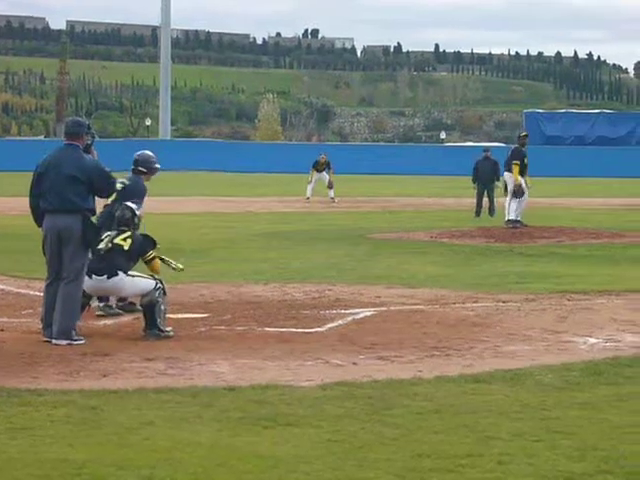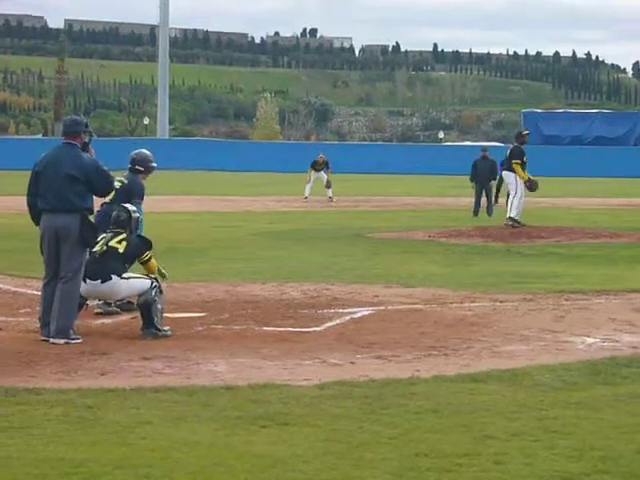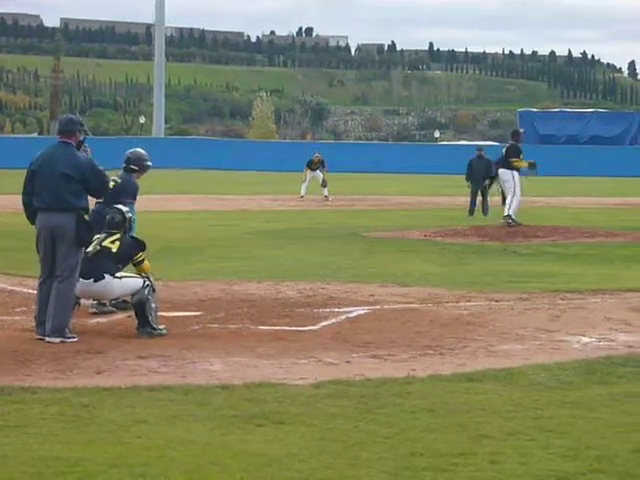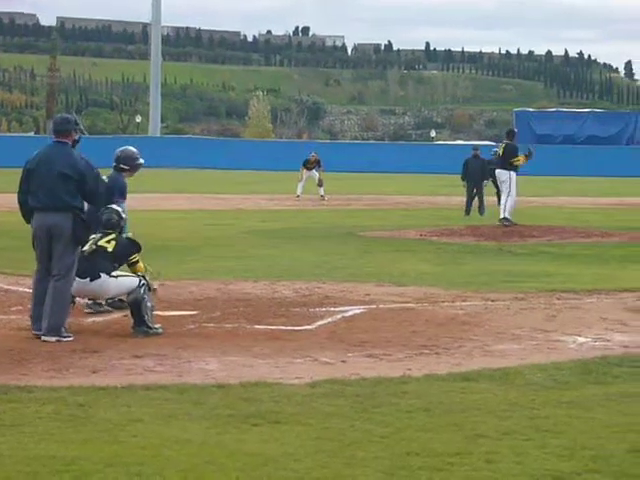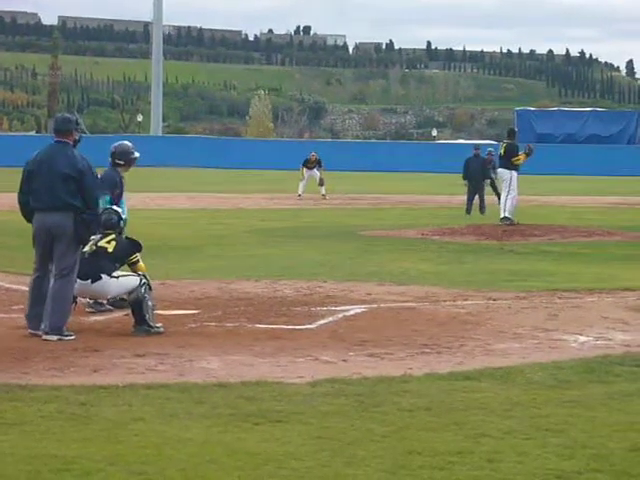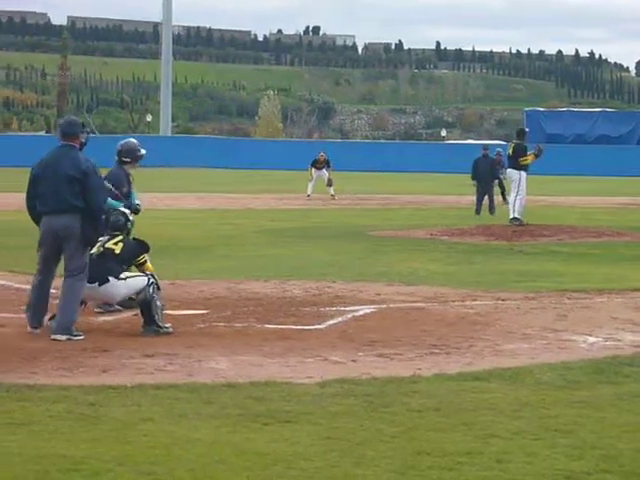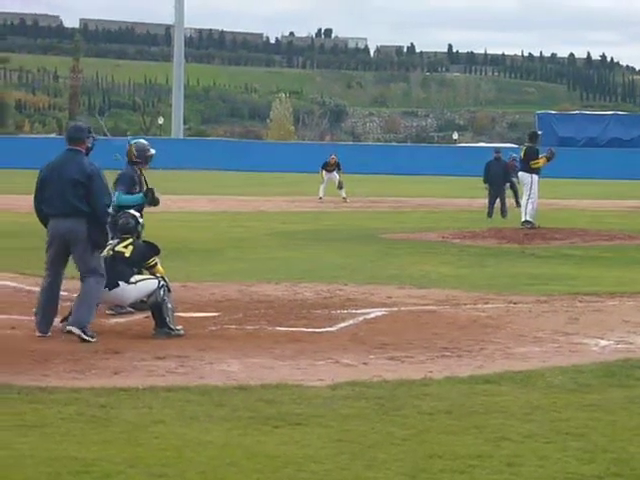
dt=0.2s
person 1, frame 1
left shoulder: (46, 161)
right shoulder: (88, 163)
left elbow: (34, 197)
right elbow: (108, 188)
left wrist: (42, 222)
left hip: (50, 222)
right hip: (76, 222)
left knee: (53, 276)
right knee: (72, 277)
left ankle: (48, 329)
right ankle: (63, 332)
person 1, frame 2
left shoulder: (44, 160)
right shoulder: (86, 162)
left elbow: (32, 196)
right elbow: (106, 188)
left wrist: (40, 221)
left hip: (48, 221)
right hip: (74, 222)
left knee: (50, 275)
right knee: (70, 276)
left ankle: (46, 328)
right ankle: (61, 331)
person 1, frame 3
left shoulder: (40, 159)
right shoulder: (81, 161)
left elbow: (27, 195)
right elbow: (101, 189)
left wrist: (35, 219)
left hip: (43, 220)
right hip: (70, 221)
left knee: (46, 274)
right knee: (66, 275)
left ankle: (42, 327)
right ankle: (57, 330)
person 1, frame 4
left shoulder: (35, 159)
right shoulder: (78, 161)
left elbow: (23, 194)
right elbow: (96, 195)
left wrist: (31, 218)
right wrist: (92, 175)
left hip: (40, 219)
right hip: (66, 221)
left knee: (42, 272)
right knee: (62, 274)
left ankle: (38, 324)
right ankle: (53, 329)
person 1, frame 5
left shoulder: (36, 159)
right shoulder: (79, 161)
left elbow: (24, 195)
right elbow: (92, 198)
left wrist: (32, 218)
right wrist: (89, 222)
left hip: (41, 219)
right hip: (68, 220)
left knee: (41, 271)
right knee: (64, 273)
left ankle: (34, 322)
right ankle: (54, 328)
person 1, frame 6
left shoulder: (42, 163)
right shoulder: (84, 164)
left elbow: (31, 199)
right elbow: (97, 201)
left wrist: (41, 221)
right wrist: (95, 226)
left hip: (48, 222)
right hip: (75, 223)
left knee: (44, 271)
right knee: (75, 274)
left ankle: (34, 321)
right ankle: (63, 327)
person 1, frame 7
left shoulder: (49, 167)
right shoulder: (89, 168)
left elbow: (38, 202)
right elbow: (101, 204)
left wrist: (50, 224)
right wrist: (101, 229)
left hip: (56, 225)
right hip: (82, 226)
left knee: (52, 275)
right knee: (94, 275)
left ankle: (42, 326)
right ankle: (79, 323)
person 2, frame 1
left shoulder: (127, 181)
right shoulder: (139, 185)
left hip: (107, 225)
right hip: (111, 227)
left ankle: (122, 301)
right ankle: (103, 304)
person 2, frame 2
left shoulder: (122, 180)
right shoulder: (137, 185)
right elbow: (137, 214)
left hip: (103, 223)
right hip: (110, 226)
left ankle: (120, 300)
right ankle: (103, 301)
person 2, frame 3
left shoulder: (117, 179)
right shoulder: (131, 184)
right elbow: (130, 213)
right wrist: (131, 237)
left hip: (98, 222)
right hip: (103, 225)
left ankle: (115, 299)
right ankle: (97, 302)
person 2, frame 4
left shoulder: (112, 178)
right shoulder: (119, 182)
left hip: (96, 223)
right hip: (96, 225)
left ankle: (111, 298)
right ankle: (92, 302)
person 2, frame 5
left shoulder: (117, 176)
right shoulder: (110, 177)
left elbow: (120, 201)
right elbow: (102, 204)
left wrist: (123, 218)
left ankle: (112, 297)
right ankle: (94, 300)
person 2, frame 6
left shoulder: (127, 174)
right shoulder: (116, 174)
left elbow: (131, 196)
left wrist: (135, 205)
right wrist: (123, 208)
right ankle: (104, 301)
person 2, frame 7
left shoulder: (138, 175)
right shoulder: (127, 174)
left elbow: (144, 198)
right elbow: (118, 199)
left wrist: (151, 198)
right wrist: (142, 197)
right ankle: (116, 303)
person 3, frame 1
left shoulder: (106, 235)
right shoulder: (140, 240)
right elbow: (156, 269)
right wrist: (148, 251)
left hip: (91, 281)
right hip: (116, 280)
left knee: (84, 289)
right knee: (156, 286)
right ankle: (155, 329)
person 3, frame 2
left shoulder: (102, 237)
right shoulder: (136, 241)
right elbow: (153, 269)
right wrist: (144, 251)
left hip: (87, 286)
right hip: (111, 284)
left knee: (80, 287)
right knee: (152, 285)
right ankle: (152, 328)
person 3, frame 3
left shoulder: (97, 238)
right shoulder: (129, 242)
right elbow: (145, 270)
right wrist: (137, 250)
left hip: (80, 286)
right hip: (104, 284)
right knee: (145, 283)
right ankle: (147, 327)
person 3, frame 4
left shoulder: (92, 238)
right shoulder: (124, 242)
right elbow: (140, 271)
right wrist: (131, 250)
left hip: (76, 285)
right hip: (100, 283)
right knee: (141, 282)
right ankle: (144, 326)
person 3, frame 5
left shoulder: (93, 239)
right shoulder: (124, 243)
right elbow: (141, 270)
right wrist: (137, 260)
left hip: (78, 286)
right hip: (101, 284)
right knee: (141, 281)
right ankle: (144, 325)
person 3, frame 6
left shoulder: (100, 241)
right shoulder: (132, 244)
right elbow: (149, 271)
left hip: (86, 288)
right hip: (109, 287)
right knee: (149, 280)
right ankle: (154, 325)
person 3, frame 7
left shoulder: (110, 244)
right shoulder: (141, 247)
right elbow: (160, 274)
right hip: (119, 290)
right knee: (160, 283)
right ankle: (165, 328)
